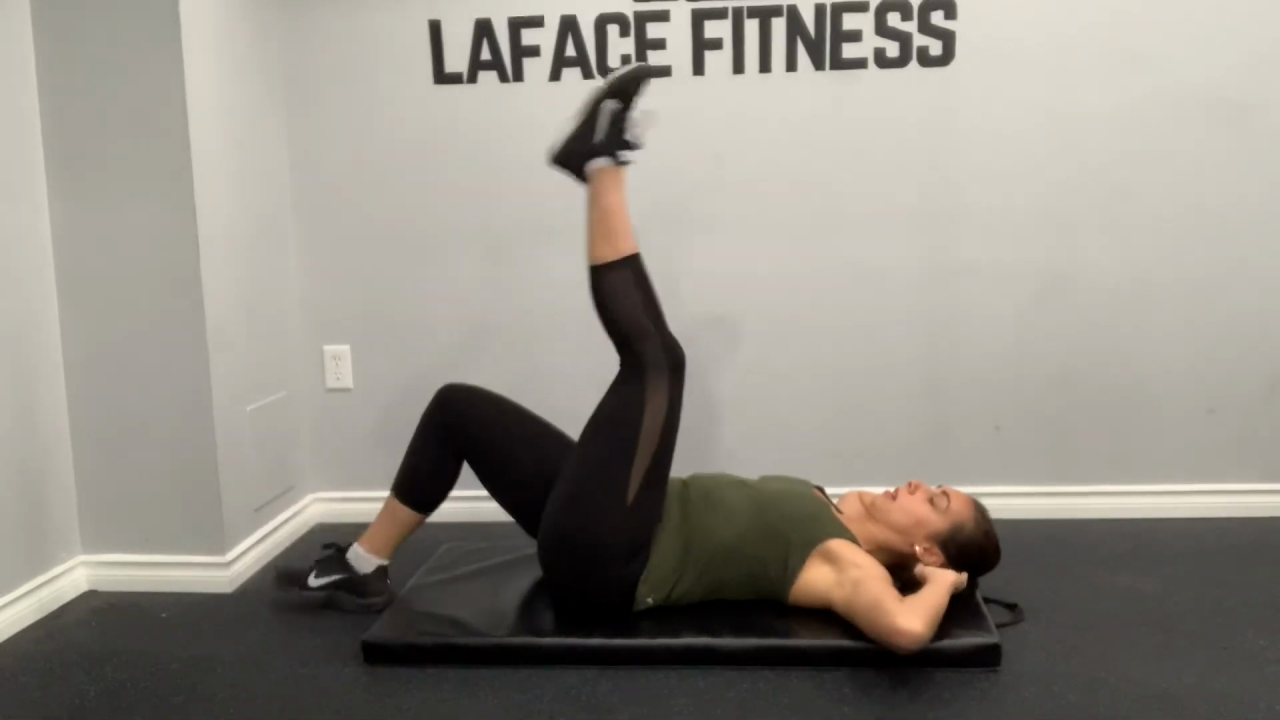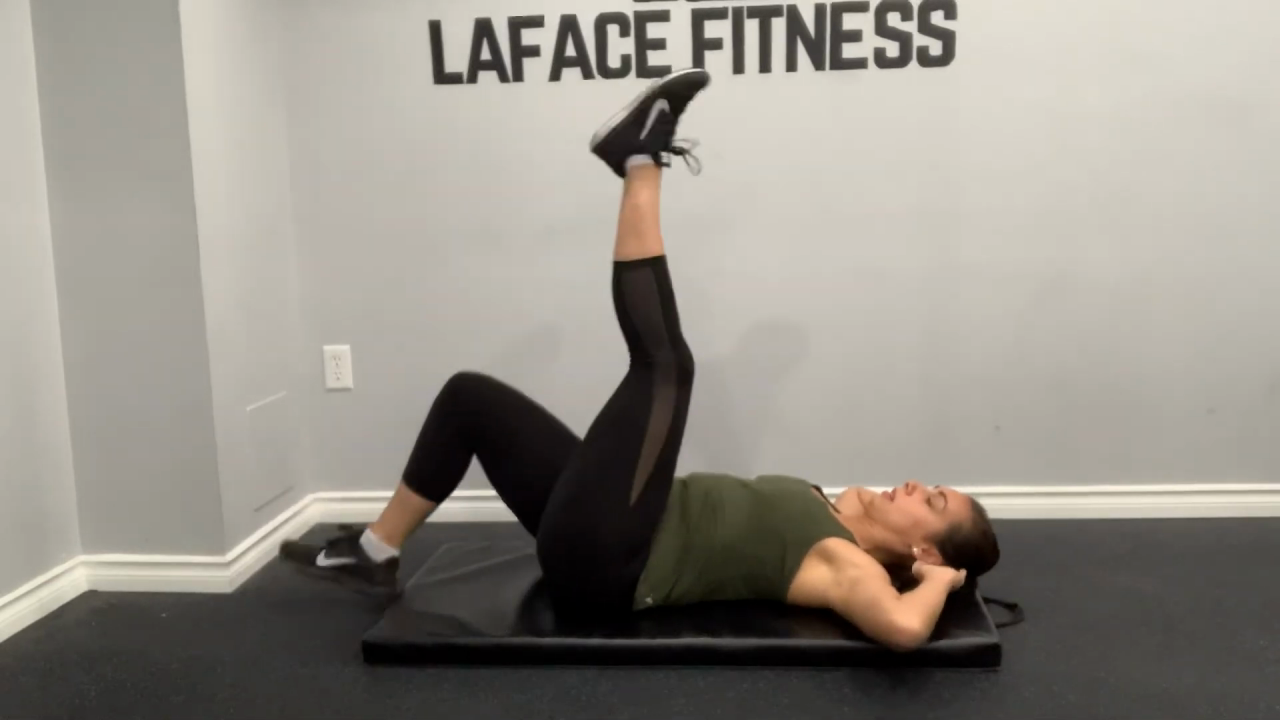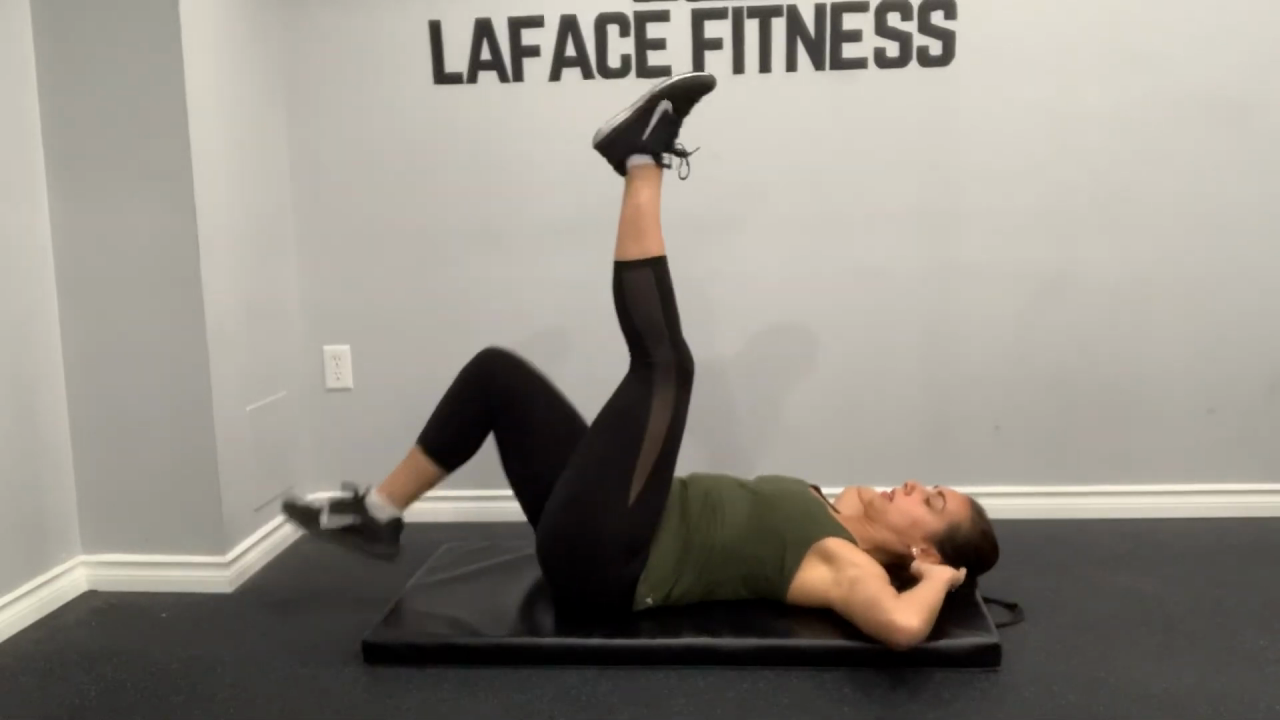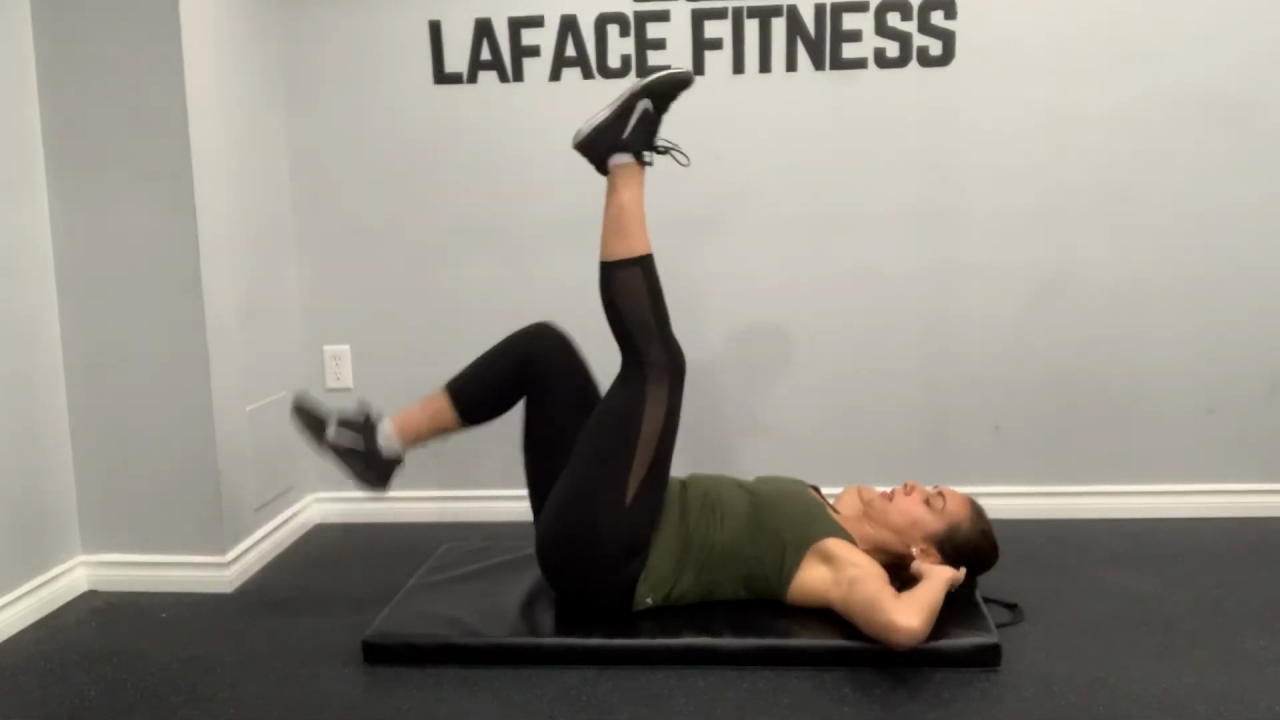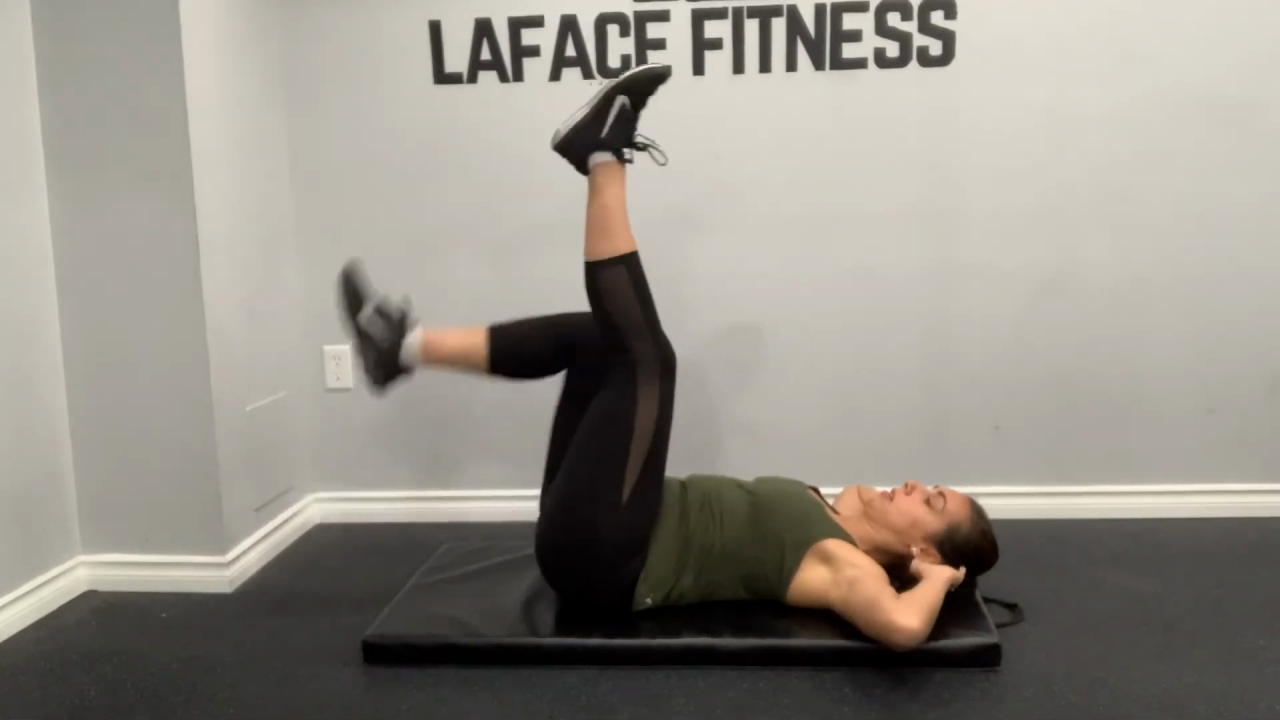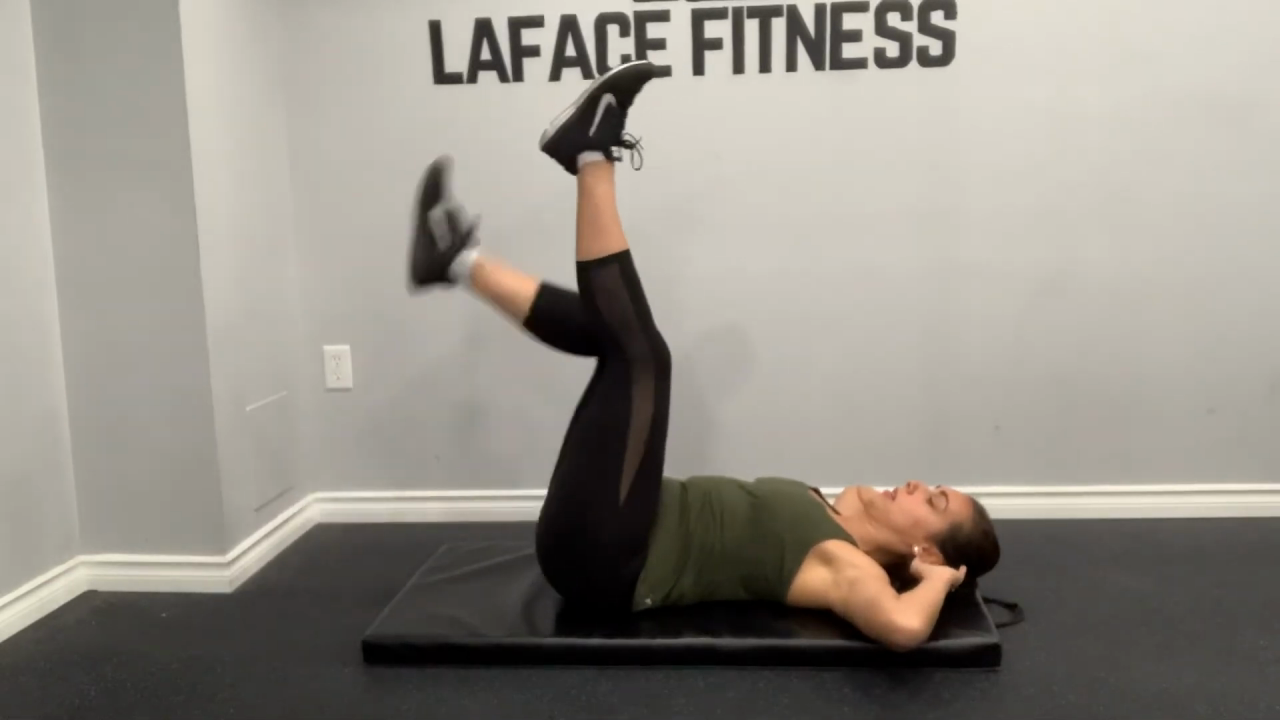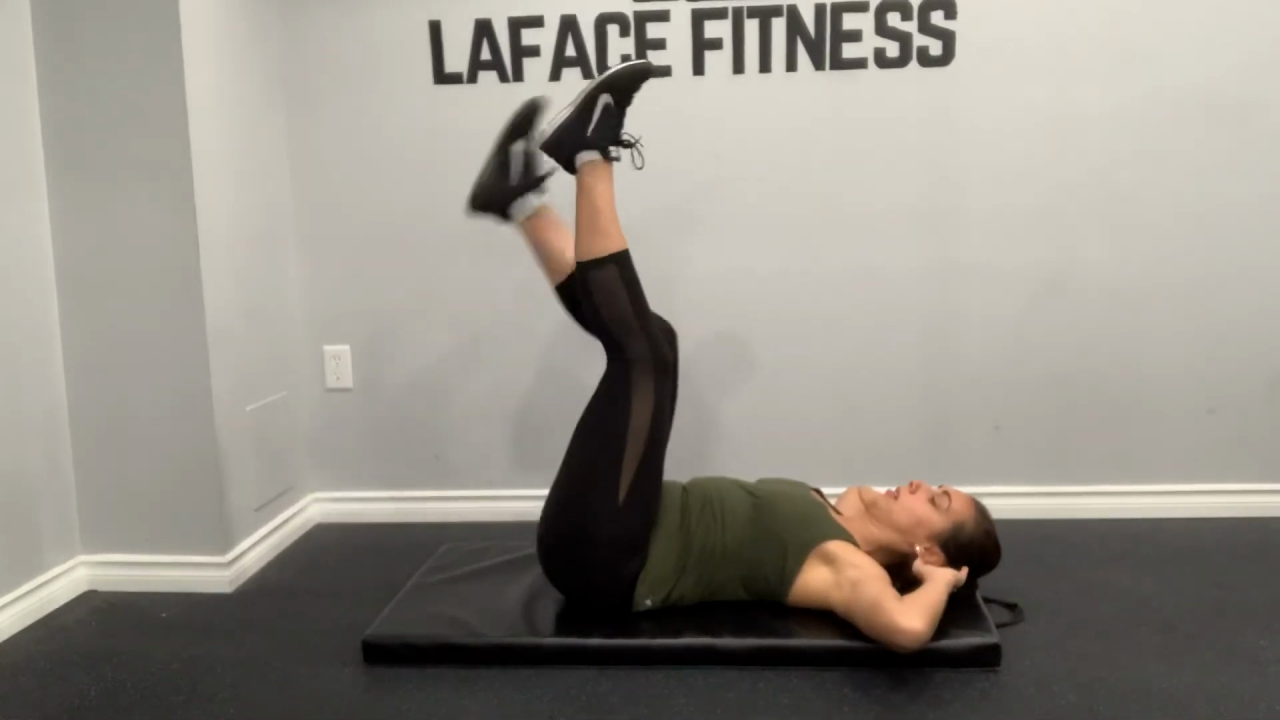
dt=0.1s
person 1, frame 1
left shoulder: (854, 568)
right shoulder: (837, 525)
left elbow: (906, 629)
left wrist: (943, 583)
left hip: (599, 563)
right hip: (591, 540)
left knee: (654, 357)
right knee: (458, 406)
right ankle: (363, 566)
person 1, frame 2
left shoulder: (851, 567)
right shoulder: (836, 524)
left elbow: (904, 627)
left wrist: (941, 580)
right wrist: (855, 500)
left hip: (599, 562)
right hip: (595, 538)
left knee: (663, 362)
right knee: (468, 396)
right ankle: (373, 552)
person 1, frame 3
left shoulder: (852, 569)
right shoulder: (837, 526)
left elbow: (903, 626)
left wrist: (938, 583)
left hip: (600, 563)
right hip: (591, 541)
left knee: (663, 360)
right knee: (498, 370)
right ankle: (377, 512)
person 1, frame 4
left shoulder: (852, 569)
right shoulder: (836, 523)
left elbow: (902, 626)
left wrist: (938, 581)
left hip: (600, 561)
right hip: (594, 540)
left knee: (655, 361)
right knee: (544, 345)
right ankle: (382, 440)
person 1, frame 5
left shoulder: (850, 570)
right shoulder: (840, 530)
left elbow: (903, 626)
left wrist: (939, 580)
left hip: (606, 568)
right hip: (600, 542)
left knee: (645, 359)
right knee: (593, 336)
left ankle: (606, 160)
right ankle: (404, 346)
person 1, frame 6
left shoulder: (852, 568)
right shoulder: (845, 524)
left elbow: (904, 626)
left wrist: (940, 580)
left hip: (599, 560)
right hip: (605, 542)
left knee: (639, 356)
right knee: (625, 342)
left ankle: (592, 156)
right ankle: (458, 259)
person 1, frame 7
left shoulder: (854, 571)
right shoulder: (841, 529)
left elbow: (905, 630)
left wrist: (936, 585)
left hip: (602, 565)
left knee: (644, 354)
right knee: (647, 340)
left ankle: (592, 156)
right ankle: (518, 196)
